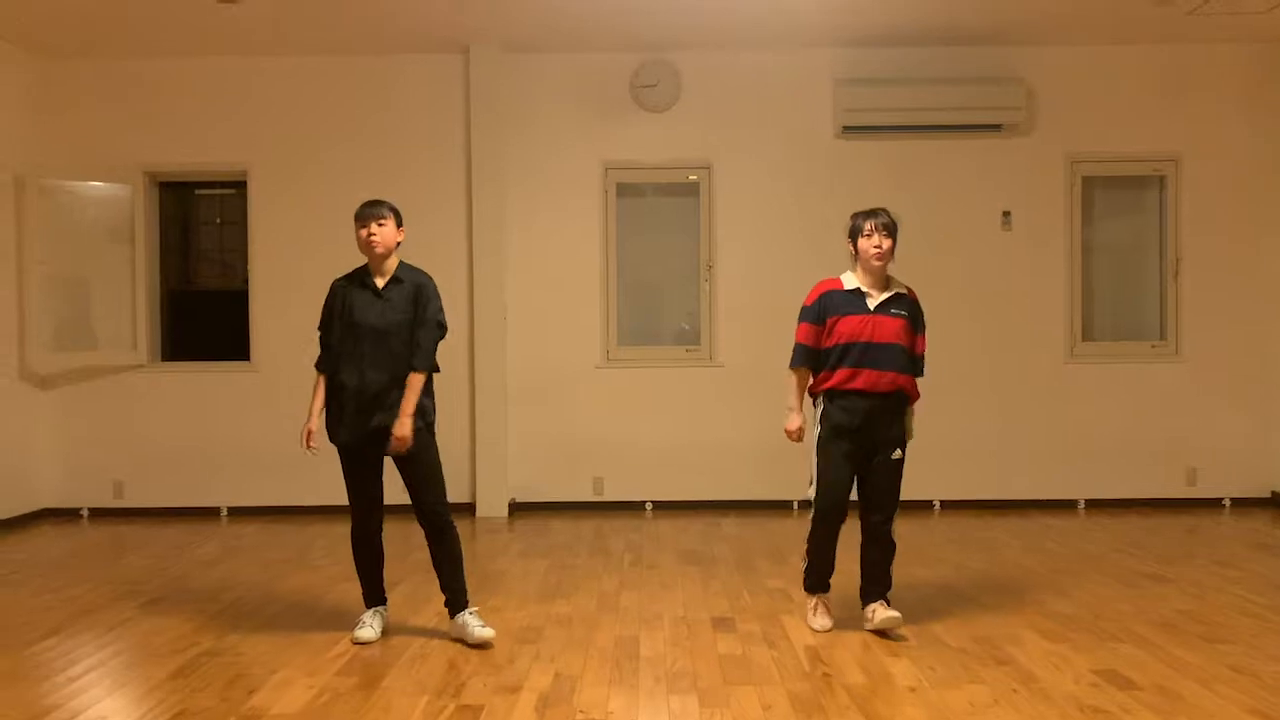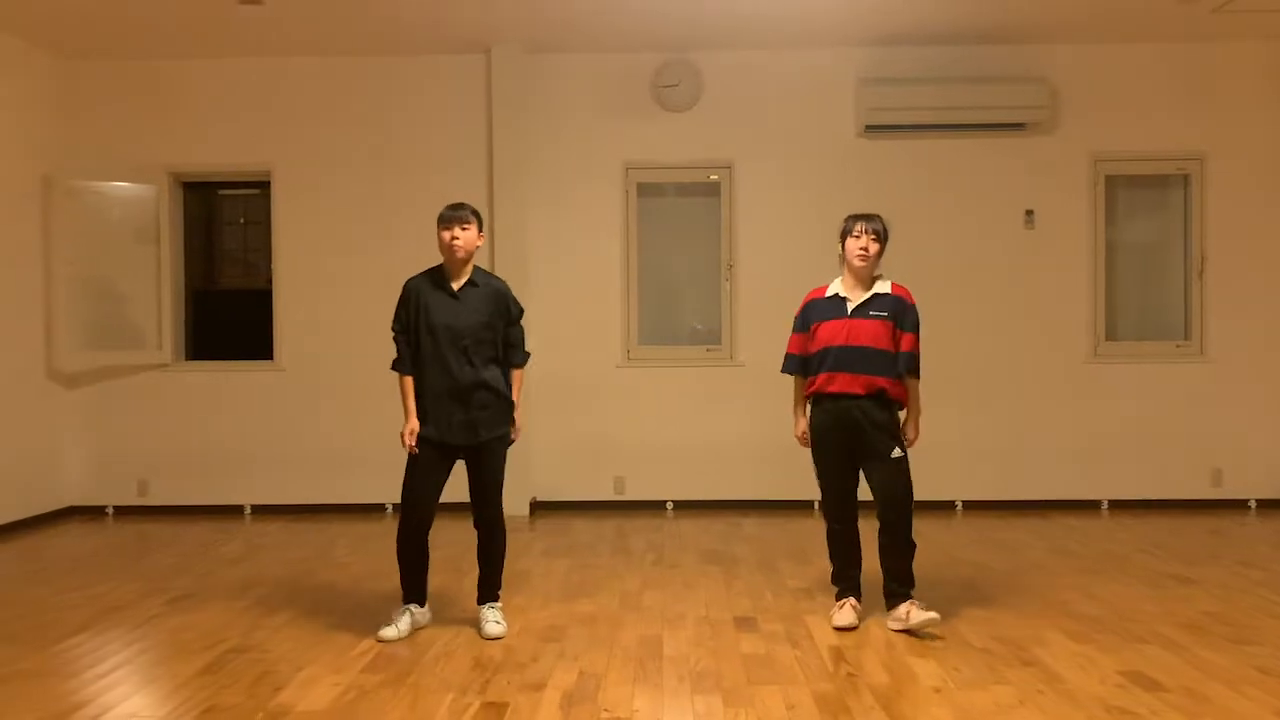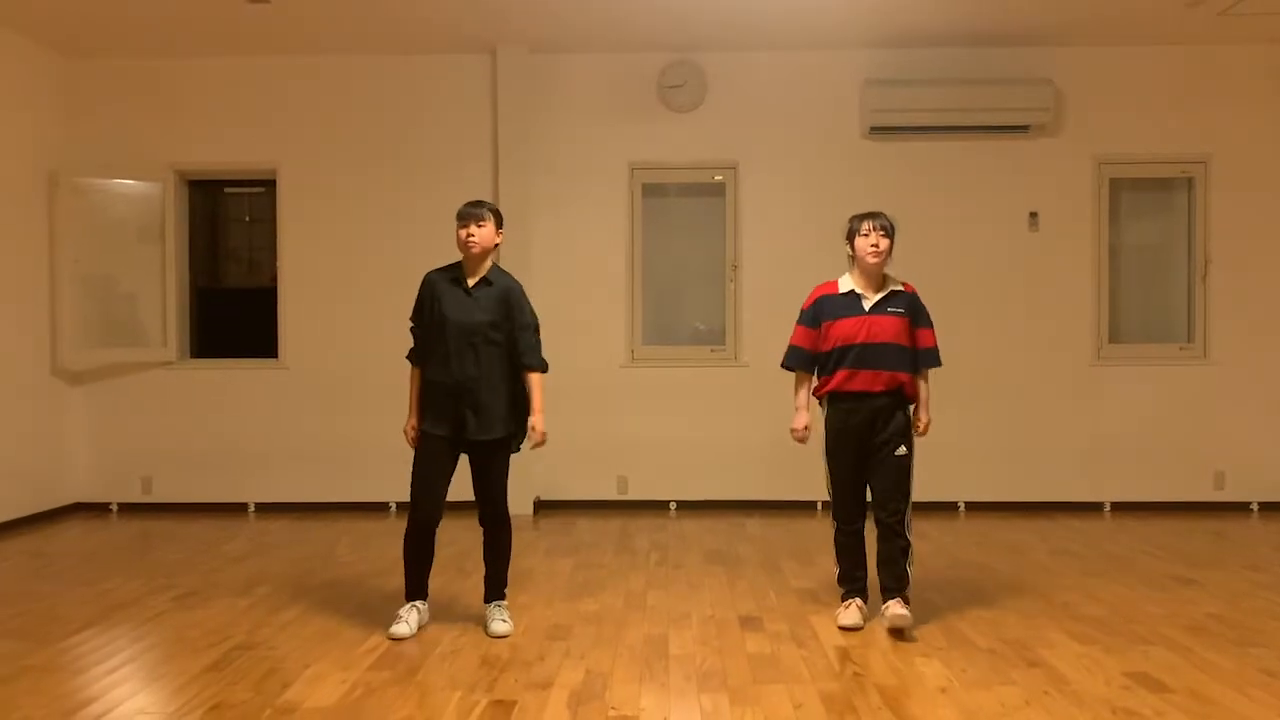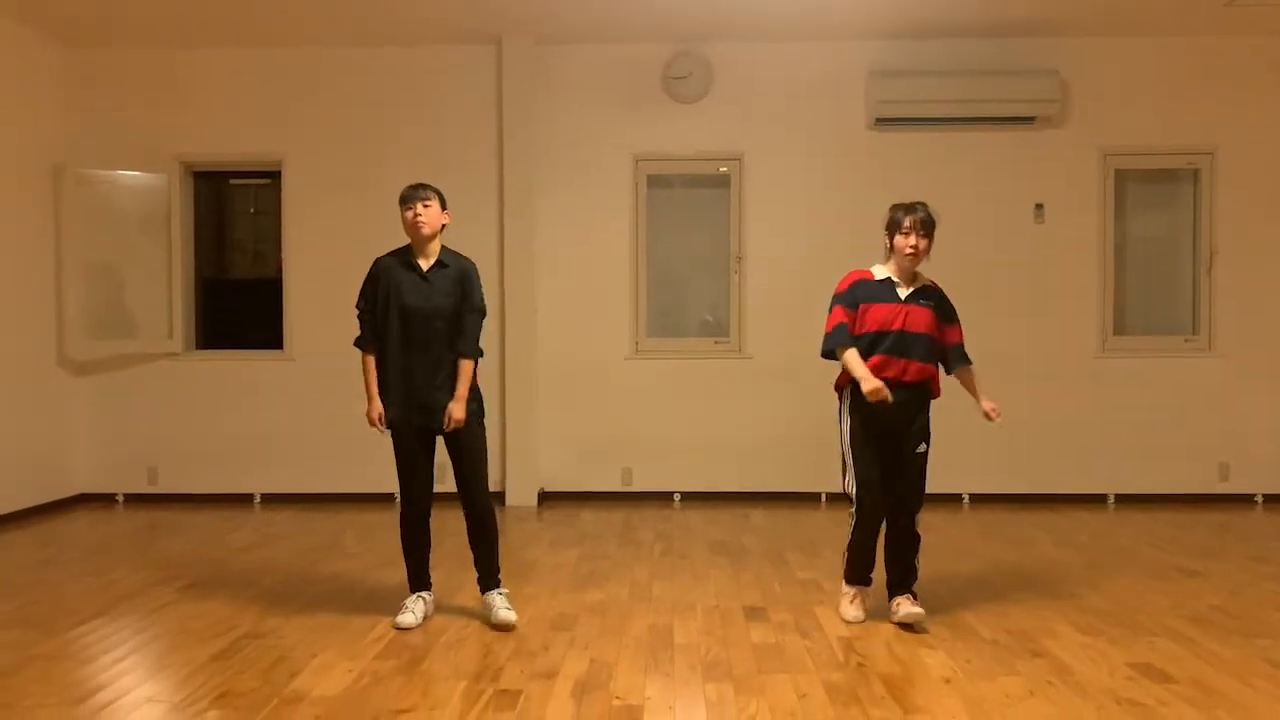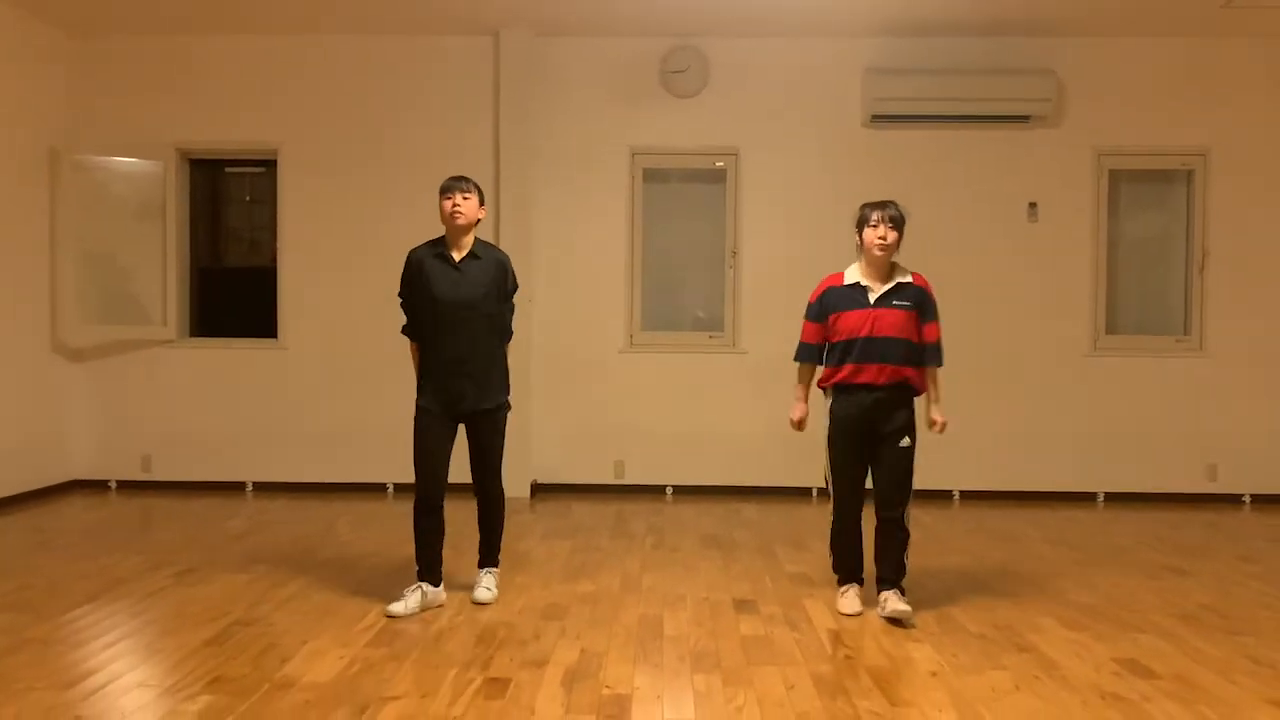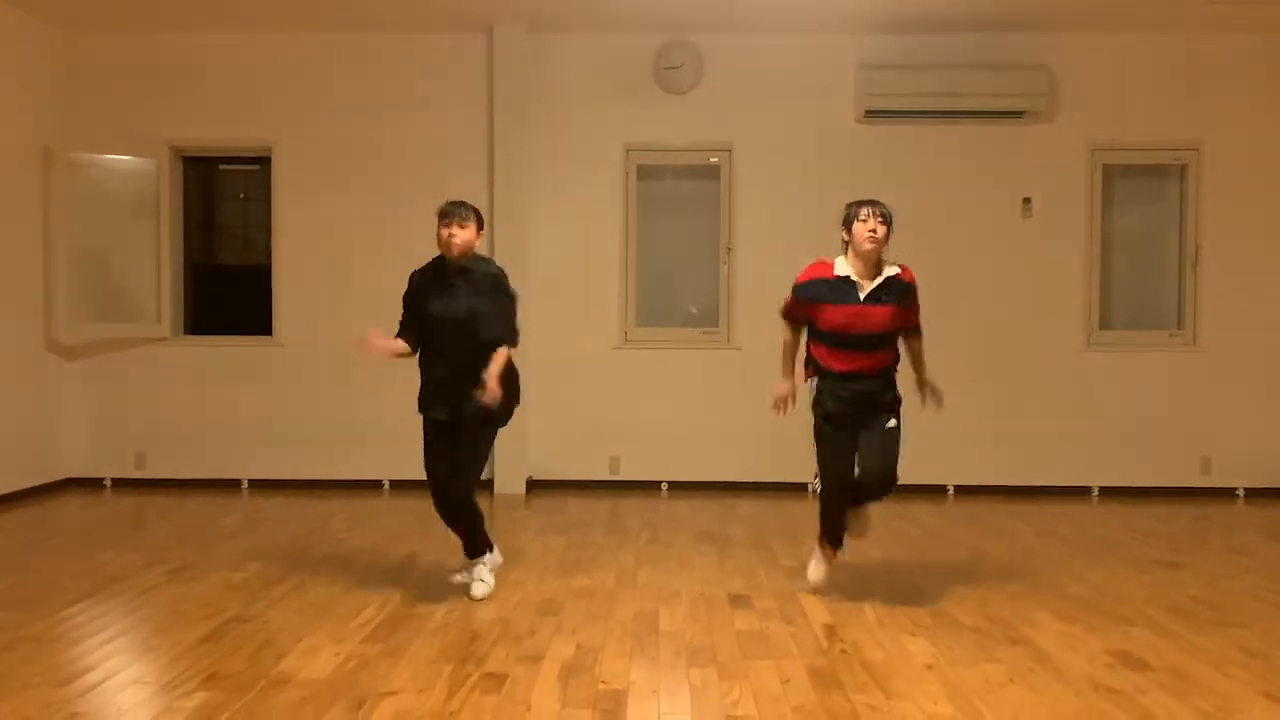
dt=0.7s
person 1, frame 1
left shoulder: (419, 286)
right shoulder: (342, 290)
left elbow: (423, 358)
right elbow: (327, 359)
left wrist: (407, 415)
right wrist: (315, 414)
left hip: (406, 418)
right hip: (354, 420)
left knee: (435, 513)
right knee: (365, 520)
left ankle: (461, 612)
right ankle: (375, 608)
person 1, frame 2
left shoulder: (496, 291)
right shoulder: (417, 290)
left elbow: (515, 353)
right elbow: (406, 359)
left wrist: (514, 406)
right wrist: (410, 415)
left hip: (487, 419)
right hip: (434, 422)
left knee: (489, 516)
right knee: (414, 515)
left ankle: (490, 603)
right ankle: (413, 604)
person 1, frame 3
left shoulder: (508, 290)
right shoulder: (434, 284)
left elbow: (529, 355)
right elbow: (419, 353)
left wrist: (536, 411)
right wrist: (413, 411)
left hip: (491, 418)
right hip: (438, 416)
left knee: (494, 513)
right knee: (422, 512)
left ankle: (496, 601)
right ankle: (415, 601)
person 1, frame 4
left shoulder: (462, 270)
right shoulder: (385, 270)
left elbow: (469, 341)
right elbow: (369, 338)
left wrist: (460, 398)
right wrist: (373, 396)
left hip: (457, 400)
right hip: (406, 403)
left knee: (477, 498)
right knee: (414, 503)
left ankle: (492, 590)
right ankle: (420, 592)
person 1, frame 5
left shoulder: (497, 262)
right shoulder: (420, 260)
left elbow: (504, 327)
right elbow: (413, 328)
right wrist: (422, 378)
left hip: (487, 391)
right hip: (435, 393)
left knee: (487, 484)
right knee: (428, 487)
left ankle: (488, 569)
right ankle: (428, 582)
person 1, frame 6
left shoulder: (489, 276)
right shoulder: (421, 280)
left elbow: (506, 337)
right elbow: (409, 341)
left wrist: (494, 375)
right wrist: (387, 345)
left hip: (481, 400)
right hip: (438, 400)
left knee: (459, 487)
right knee: (440, 492)
left ankle: (481, 559)
right ankle: (483, 552)
person 2, frame 1
left shoulder: (907, 302)
right shoulder: (826, 294)
left elbow: (913, 365)
right elbow: (803, 356)
left wrist: (910, 415)
right wrist: (795, 409)
left hip: (888, 414)
right hip: (839, 410)
left knee: (880, 514)
right knee: (829, 505)
left ankle: (875, 602)
right ankle: (816, 593)
person 2, frame 2
left shoulder: (898, 300)
right shoulder: (815, 303)
left elbow: (908, 367)
right elbow: (800, 367)
left wrist: (912, 418)
right wrist: (800, 415)
left hip: (878, 414)
right hip: (829, 415)
left knee: (896, 508)
right knee: (838, 513)
left ankle: (901, 602)
right ankle: (848, 596)
person 2, frame 3
left shoulder: (907, 300)
right shoulder: (824, 299)
left elbow: (922, 363)
right elbow: (802, 360)
left wrist: (923, 407)
right wrist: (801, 409)
left hip: (892, 412)
right hip: (843, 411)
left knee: (893, 509)
right knee: (846, 510)
left ankle: (896, 597)
right ankle: (852, 596)
person 2, frame 4
left shoulder: (935, 297)
right shoulder: (857, 285)
left elbow: (954, 355)
right elbow: (840, 340)
left wrist: (980, 397)
right wrist: (865, 378)
left hip: (915, 406)
right hip: (866, 403)
left knee: (906, 506)
right knee: (870, 500)
left ankle: (902, 593)
right ankle: (856, 584)
person 2, frame 5
left shoulder: (917, 290)
right shoulder: (830, 290)
left elbow: (928, 355)
right elbow: (810, 352)
left wrist: (934, 405)
right wrist: (800, 400)
left hip: (895, 407)
right hip: (846, 405)
left knee: (893, 500)
right knee: (846, 500)
left ankle: (891, 590)
right ankle: (848, 582)
person 2, frame 6
left shoulder: (901, 283)
right shoulder: (816, 280)
left elbow: (910, 333)
right elbow: (792, 322)
left wrist: (922, 377)
right wrist: (787, 377)
left hip: (880, 394)
right hip: (834, 394)
left knee: (879, 475)
right knee: (835, 480)
left ankle: (856, 504)
right ankle: (828, 547)
